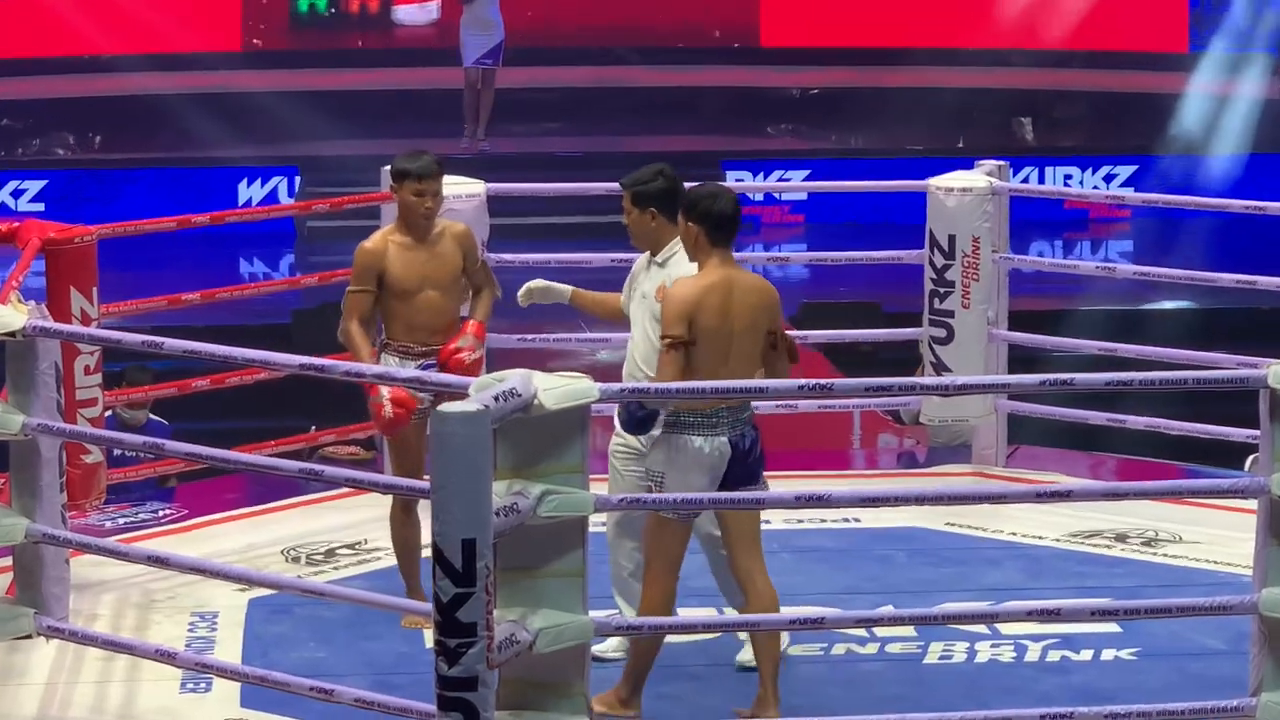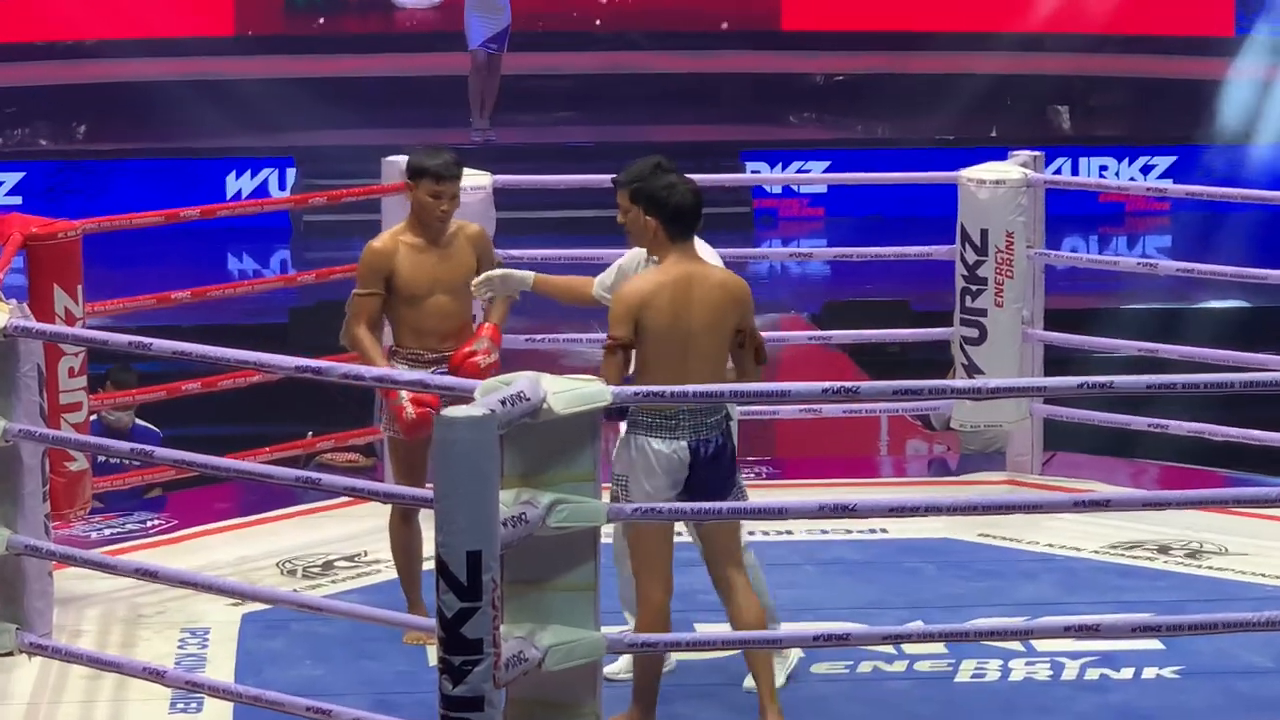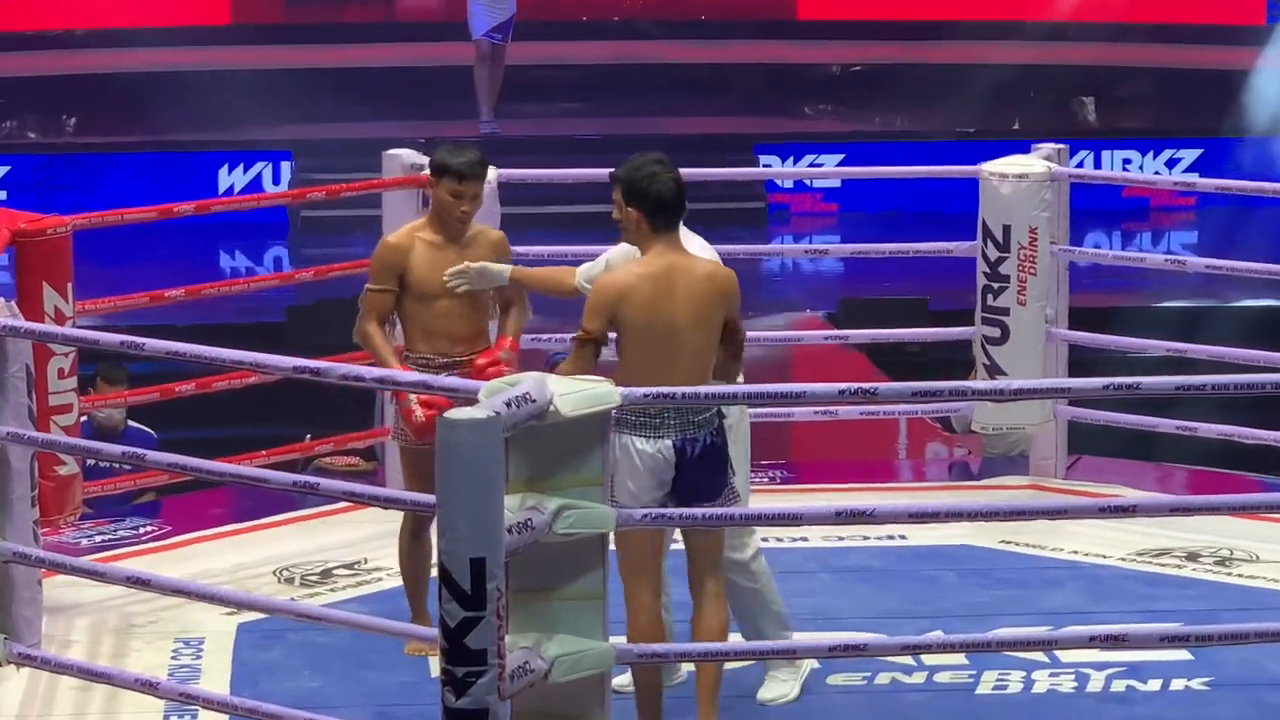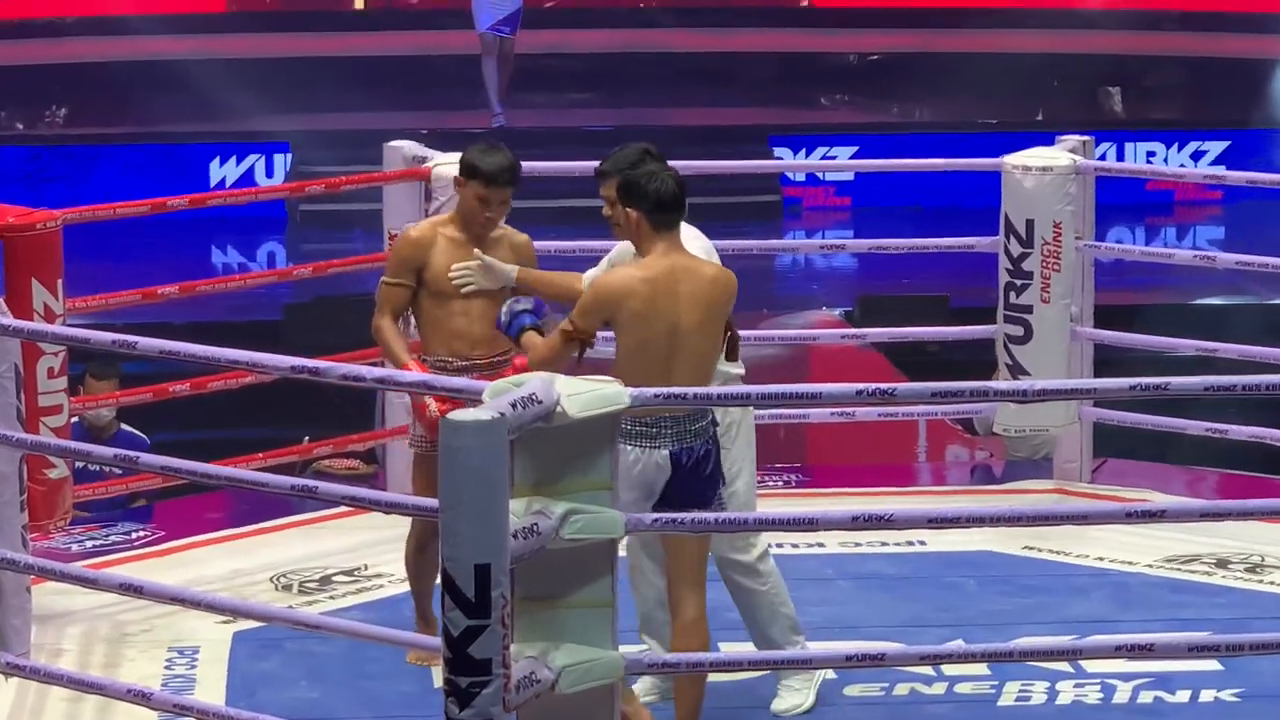
dt=0.2s
person 1, frame 1
left shoulder: (683, 293)
right shoulder: (764, 292)
left elbow: (668, 384)
right elbow: (780, 371)
left wrist: (637, 407)
left hip: (687, 440)
right hip: (741, 435)
left knee: (660, 577)
right knee: (752, 569)
person 1, frame 2
left shoulder: (634, 292)
right shoulder: (734, 289)
left elbow: (610, 387)
right elbow: (754, 373)
left wrist: (638, 396)
left hip: (651, 444)
right hip: (712, 437)
left knee: (653, 589)
right knee: (732, 575)
person 1, frame 3
left shoulder: (615, 285)
right shoulder: (722, 280)
left elbow: (575, 378)
right elbow: (729, 366)
left wrist: (560, 366)
left hip: (639, 441)
right hip: (703, 435)
left knee: (643, 594)
right knee: (709, 583)
person 1, frame 4
left shoulder: (614, 286)
right shoulder: (722, 282)
left elbow: (550, 359)
left wrist: (524, 331)
left hip: (630, 447)
right hip: (694, 444)
right knee: (688, 601)
person 2, frame 1
left shoulder: (696, 270)
right shoulder: (645, 264)
right elbow: (624, 308)
right wrist: (561, 293)
left knee: (714, 528)
right knee: (625, 526)
person 2, frame 2
left shoulder: (698, 265)
right shoulder: (636, 261)
right elbow: (595, 291)
right wrist: (524, 281)
right knee: (631, 537)
left ankle: (772, 647)
person 2, frame 3
left shoulder: (696, 261)
right shoulder: (629, 257)
right elbow: (573, 281)
right wrist: (501, 274)
left knee: (731, 546)
left ankle: (785, 658)
person 2, frame 4
left shoulder: (690, 251)
right shoulder: (628, 253)
right elbow: (583, 288)
right wrist: (509, 275)
left hip: (709, 419)
left knee: (737, 549)
right knee: (644, 548)
left ankle: (795, 664)
person 3, frame 1
left shoulder: (460, 236)
right shoulder: (373, 251)
left elbow: (485, 287)
right elbow: (353, 324)
left wrist: (474, 330)
right wrist: (375, 380)
left hip: (453, 364)
right hip: (402, 368)
right knee: (408, 489)
right ankle: (416, 596)
person 3, frame 2
left shoulder: (474, 238)
right shoulder: (382, 251)
left elbow: (500, 289)
right elbow: (359, 328)
left wrist: (490, 332)
right wrist: (392, 384)
left hip: (465, 372)
right hip: (411, 375)
right knee: (408, 501)
right ankle: (416, 610)
person 3, frame 3
left shoulder: (493, 243)
right shoulder: (397, 247)
left elbow: (515, 304)
right elbow: (370, 325)
left wrist: (508, 345)
left hip: (480, 382)
right hip: (423, 381)
right knee: (420, 513)
right ankle: (420, 620)
person 3, frame 4
left shoulder: (519, 247)
right shoulder: (417, 242)
right elbow: (384, 320)
right wrist: (415, 376)
right hip: (439, 388)
right knee: (428, 523)
right ankle: (425, 623)
